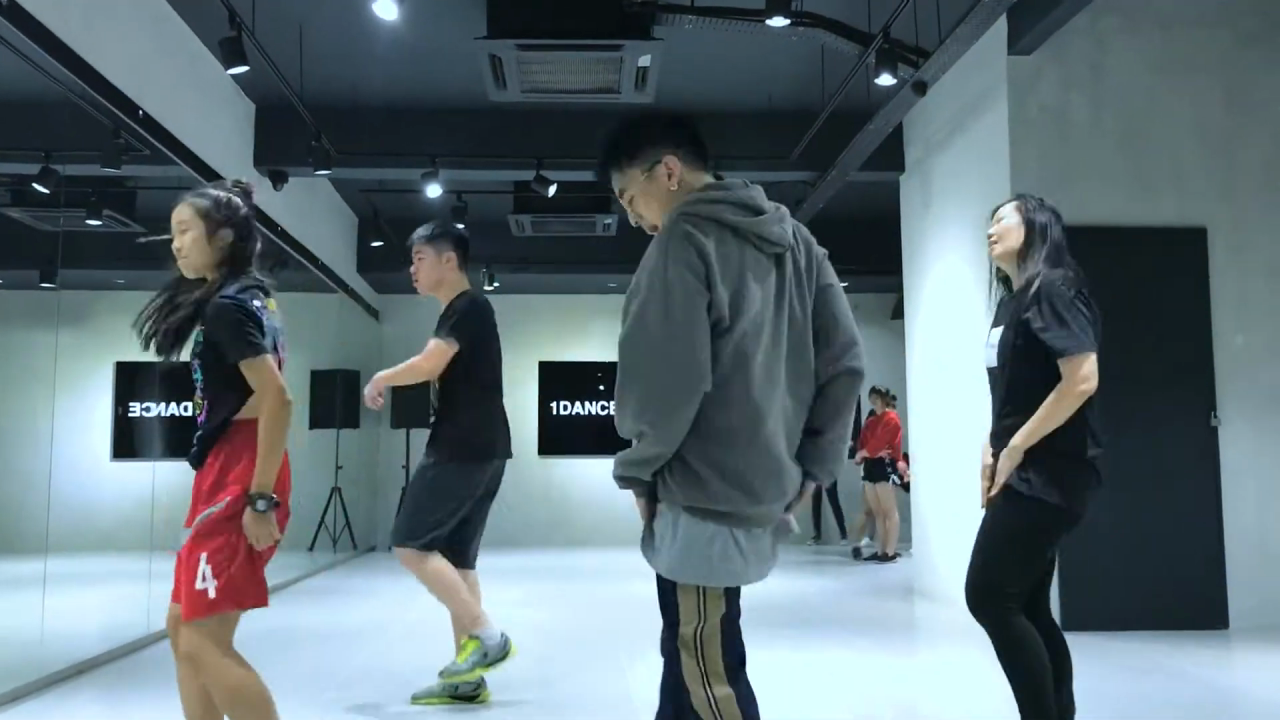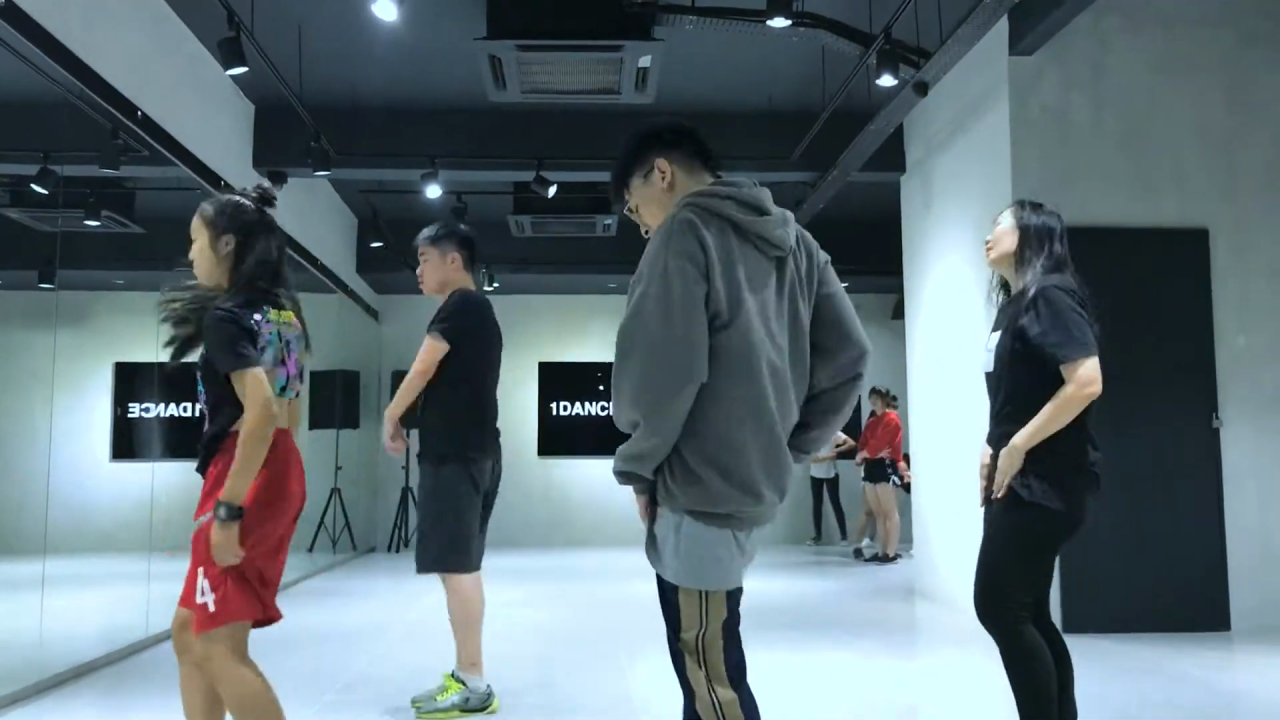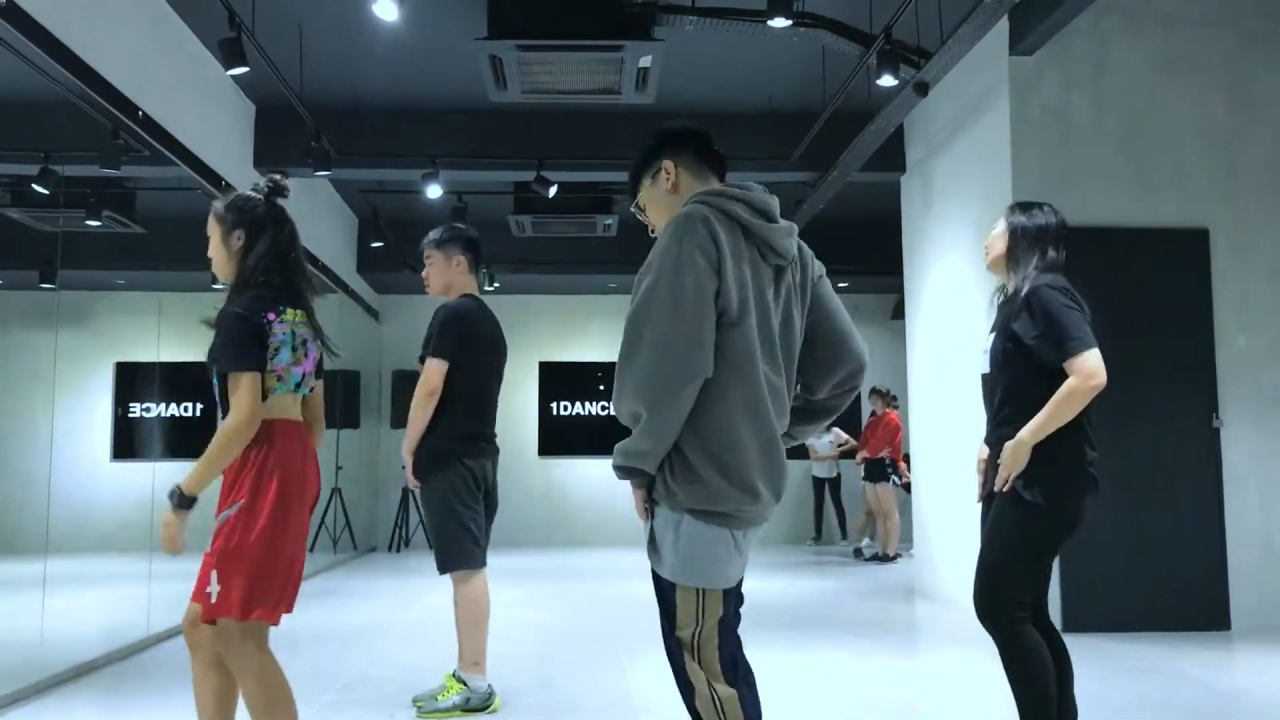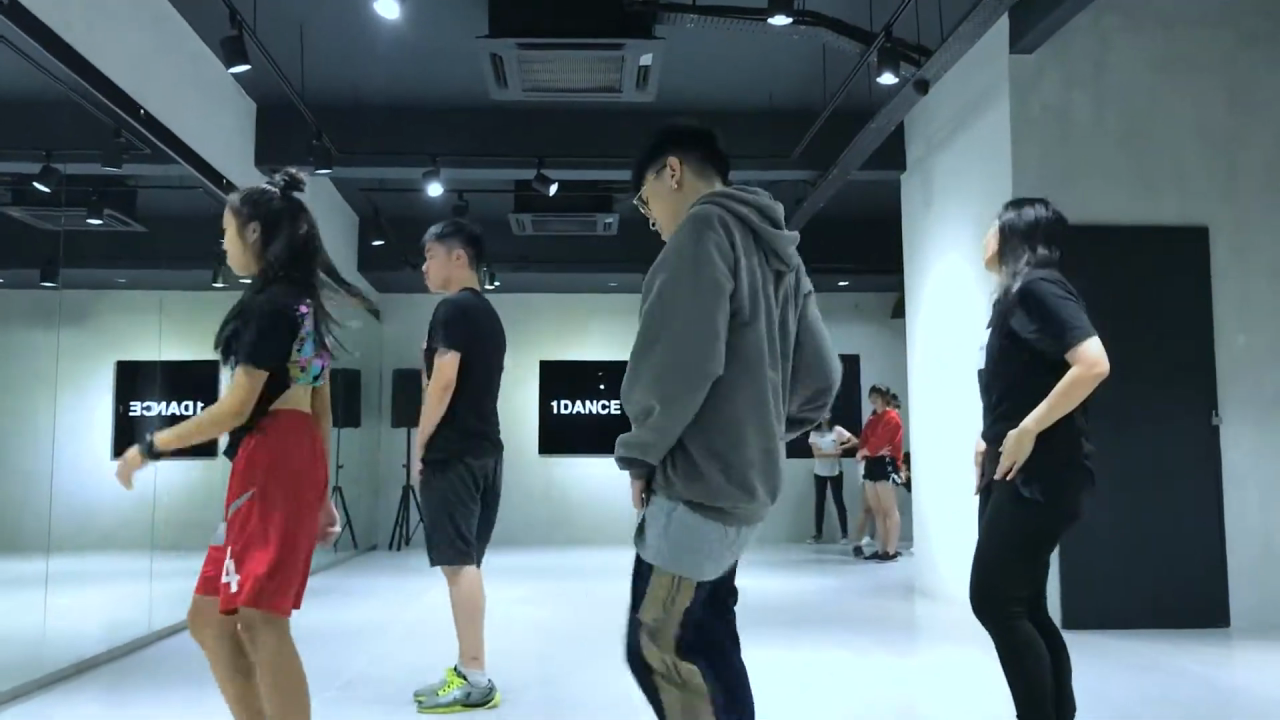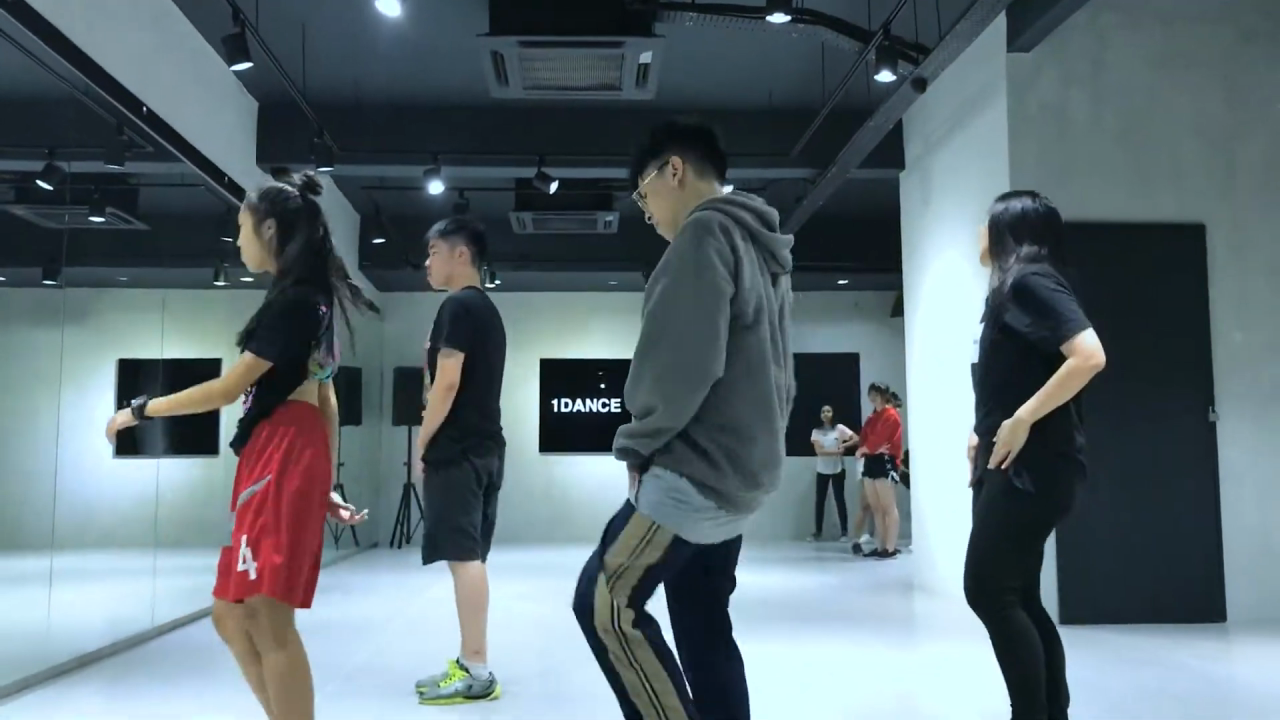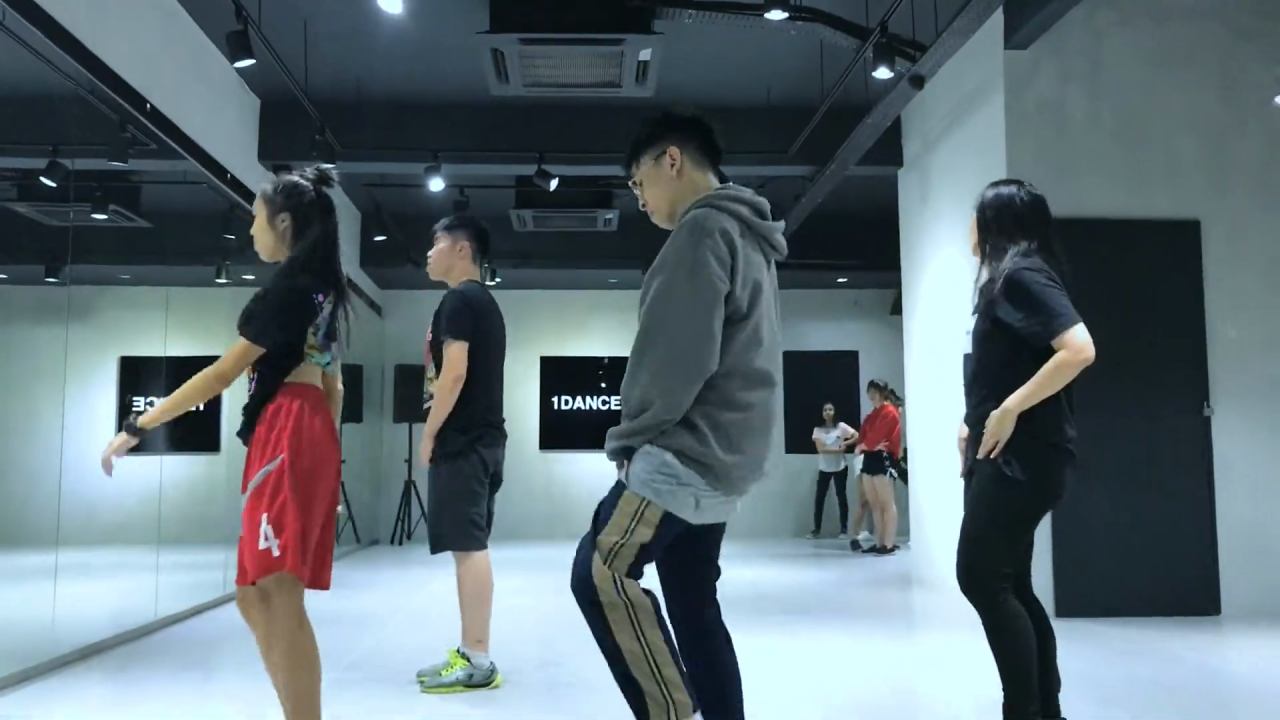
dt=0.1s
person 1, frame 1
left shoulder: (684, 239)
right shoulder: (791, 238)
left elbow: (661, 382)
right elbow: (844, 358)
left wrist: (639, 469)
right wrist: (814, 464)
left hip: (703, 489)
right hip: (761, 482)
left knee: (705, 667)
right knee: (693, 651)
person 1, frame 2
left shoulder: (685, 233)
right shoulder: (793, 242)
left elbow: (659, 372)
right elbow: (847, 360)
left wrist: (638, 465)
right wrist: (787, 447)
left hip: (700, 491)
right hip: (754, 480)
left knee: (708, 669)
right knee: (703, 656)
person 1, frame 3
left shoulder: (694, 229)
right shoulder: (787, 248)
left elbow: (664, 364)
right elbow: (844, 366)
left wrist: (639, 460)
left hip: (695, 486)
right hip: (745, 483)
left knee: (709, 669)
right knee: (711, 650)
person 1, frame 4
left shoulder: (704, 227)
right shoulder: (782, 252)
left elbow: (679, 360)
right elbow: (819, 382)
left wrist: (641, 452)
left hip: (693, 481)
right hip: (741, 480)
left knee: (657, 648)
right knee: (709, 643)
person 1, frame 5
left shoulder: (705, 234)
right shoulder: (763, 250)
left elbow: (682, 362)
left wrist: (640, 442)
left hip: (694, 471)
right hip: (736, 473)
left knee: (604, 597)
right knee: (704, 626)
person 1, frame 6
left shoulder: (702, 230)
right shoulder: (752, 238)
left elbow: (675, 357)
left wrist: (629, 439)
left hip: (684, 452)
right hip: (723, 455)
left knee: (600, 573)
right knee: (694, 610)
person 2, frame 1
left shoulder: (225, 306)
right shoulder: (249, 300)
left elbow: (274, 398)
left wrist: (264, 498)
left hip: (238, 473)
right hip: (231, 473)
left knee: (203, 641)
right knee: (185, 631)
person 2, frame 2
left shoulder: (226, 315)
right shoulder: (280, 312)
left elbow: (259, 413)
left wrist: (230, 510)
left hip: (247, 480)
right hip: (270, 474)
left knee: (219, 648)
right knee: (189, 635)
person 2, frame 3
left shoulder: (243, 313)
right shoulder: (296, 310)
left elbow: (244, 418)
right elbow: (312, 414)
left wrist: (182, 497)
right wrist: (305, 485)
left hip: (262, 470)
right hip: (293, 466)
left knee: (240, 639)
right knee: (200, 627)
person 2, frame 4
left shoulder: (268, 306)
right shoulder: (301, 303)
left elbow: (234, 410)
right elbow: (322, 407)
left wrist: (148, 447)
right wrist: (319, 493)
left hip: (268, 462)
right hip: (298, 459)
left knee: (261, 627)
right knee: (207, 620)
person 2, frame 5
left shoulder: (292, 300)
right shoulder: (313, 300)
left elbow: (228, 389)
right elbow: (323, 399)
left wrist: (141, 409)
right wrist: (323, 485)
left hip: (279, 455)
right hip: (294, 457)
left knee: (268, 619)
right knee: (231, 616)
person 2, frame 6
left shoulder: (287, 289)
right shoulder: (317, 290)
left elbow: (221, 375)
left wrist: (137, 427)
right wrist: (319, 468)
left hip: (285, 437)
right hip: (304, 436)
left knee: (276, 599)
right knee: (256, 598)
person 3, frame 1
left shoulder: (1052, 288)
right shoulder: (1011, 298)
left elbow: (1082, 379)
left wrist: (1017, 447)
right wrist: (994, 450)
left hip: (1046, 475)
right hip: (1017, 474)
left knee: (990, 597)
right knee: (1026, 607)
person 3, frame 2
left shoulder: (1050, 294)
right shoulder: (1012, 303)
left elbow: (1086, 384)
left wrist: (1017, 448)
right wrist: (992, 450)
left hip: (1045, 479)
right hip: (1016, 478)
left knee: (999, 605)
right knee: (1026, 612)
person 3, frame 3
left shoulder: (1043, 292)
right shoulder: (1013, 301)
left elbow: (1091, 375)
left wrist: (1025, 441)
right wrist: (991, 447)
left hip: (1041, 480)
right hip: (1014, 478)
left knee: (999, 606)
right knee: (1024, 612)
person 3, frame 4
left shoulder: (1038, 287)
right shoulder: (1012, 297)
left elbow: (1094, 365)
left wrist: (1027, 432)
right wrist: (989, 441)
left hip: (1039, 475)
right hip: (1011, 473)
left knee: (995, 601)
right knee: (1023, 607)
person 3, frame 5
left shoulder: (1032, 281)
right shoulder: (1008, 289)
left elbow: (1089, 356)
left wrist: (1021, 421)
right wrist: (980, 432)
left hip: (1032, 466)
right hip: (1004, 465)
left knee: (989, 590)
right knee: (1016, 596)
person 3, frame 6
left shoulder: (1023, 275)
right shoulder: (998, 282)
left elbow: (1079, 351)
left wrist: (1009, 412)
right wrist: (972, 423)
left hip: (1022, 456)
right hip: (995, 454)
left knee: (982, 578)
right knee: (1008, 585)
person 4, frame 1
left shoulder: (468, 307)
right shoulder: (466, 313)
left elbow: (428, 366)
left wrist: (380, 380)
left hip: (462, 452)
right hip: (478, 450)
left knee: (411, 546)
right knee: (456, 558)
left ankle: (485, 633)
right ankle: (463, 670)
person 4, frame 2
left shoulder: (462, 305)
right shoulder: (473, 311)
left elbow: (422, 370)
left wrist: (391, 417)
left hip: (453, 454)
right hip: (475, 453)
left knee: (455, 568)
right knee: (459, 566)
right ankle: (467, 675)
person 4, frame 3
left shoulder: (450, 314)
right shoulder: (489, 321)
left elbow: (429, 390)
left wrist: (409, 450)
left hip: (449, 456)
right hip: (480, 454)
left knee: (462, 567)
right knee: (466, 568)
right ankle: (467, 676)
person 4, frame 4
left shoulder: (453, 308)
right shoulder: (489, 315)
left elbow: (443, 384)
left wrist: (419, 445)
left hip: (452, 453)
right hip: (484, 451)
left knee: (457, 562)
right knee: (466, 562)
left ankle: (475, 679)
right ankle: (468, 671)
person 4, frame 5
left shoulder: (458, 306)
right shoulder: (486, 309)
left elbow: (447, 383)
left wrist: (421, 440)
left hip: (456, 449)
right hip: (483, 446)
left knee: (463, 556)
right knee: (468, 556)
left ankle: (477, 671)
right ankle: (468, 663)
person 4, frame 6
left shoulder: (458, 299)
right shoulder: (485, 302)
left elbow: (453, 374)
left wrist: (429, 434)
left hip: (461, 441)
right hip: (483, 438)
left knee: (467, 547)
right knee: (469, 547)
left ankle: (478, 660)
right ankle: (470, 652)
